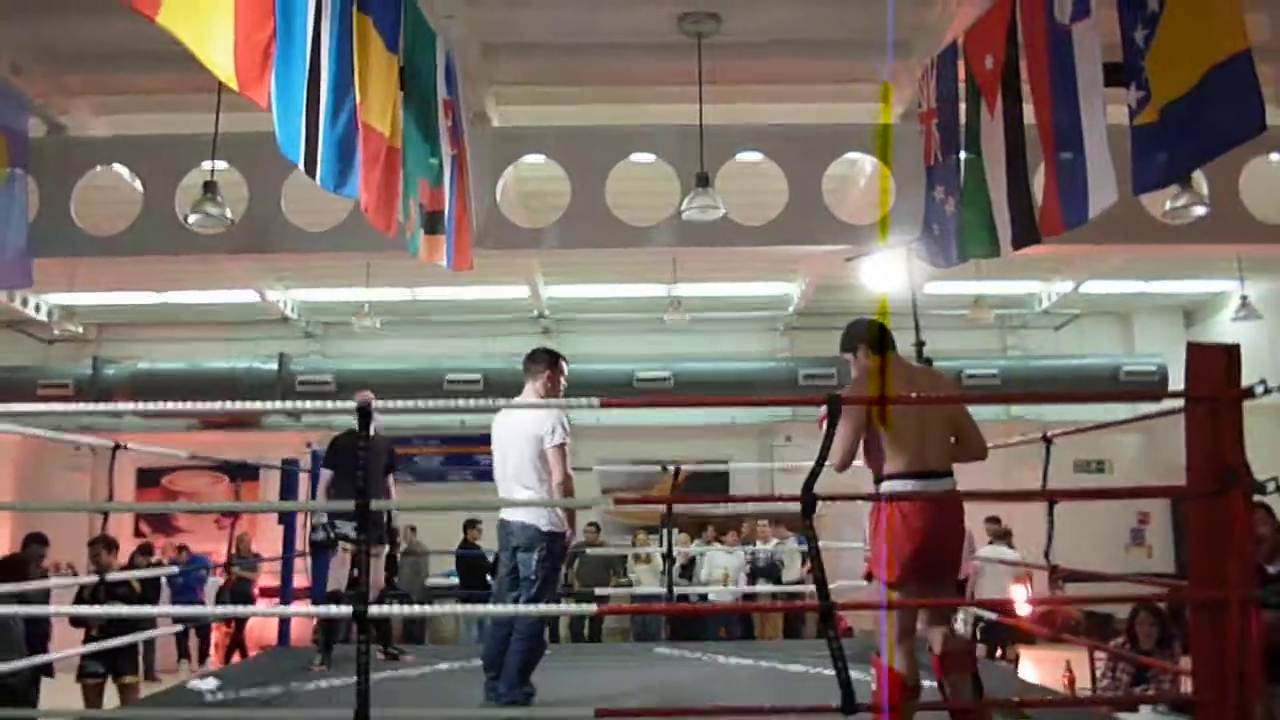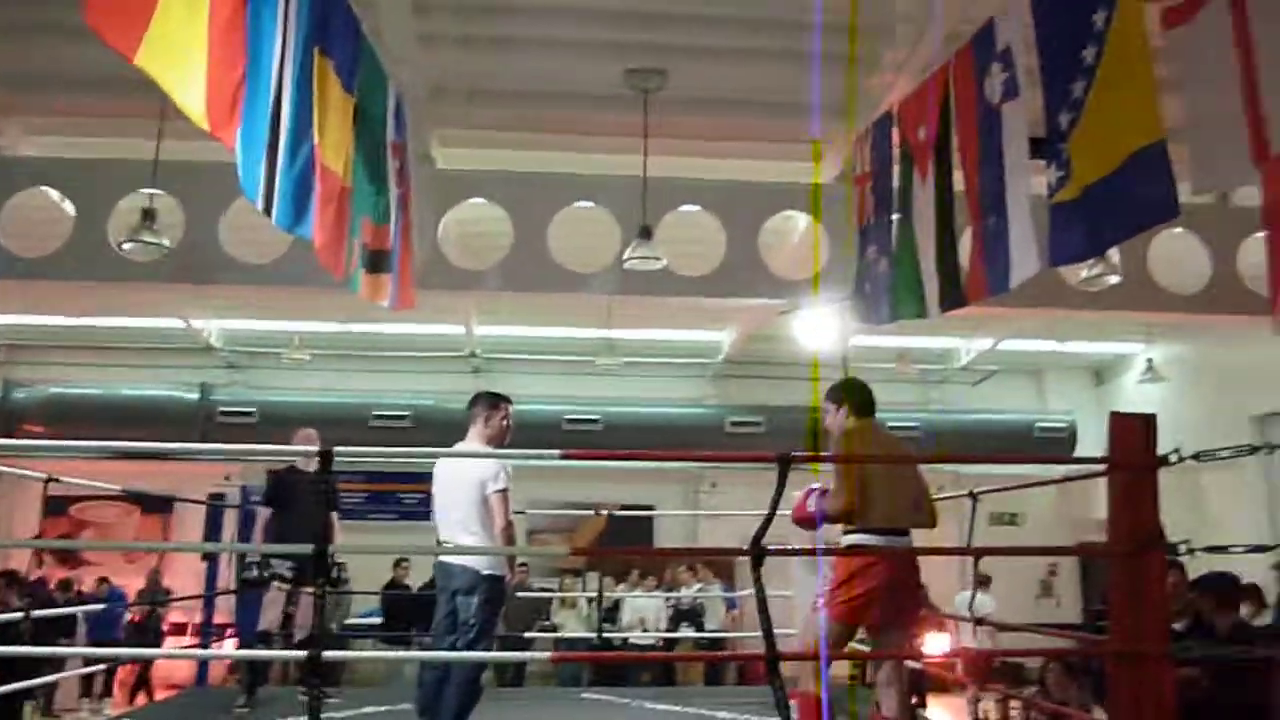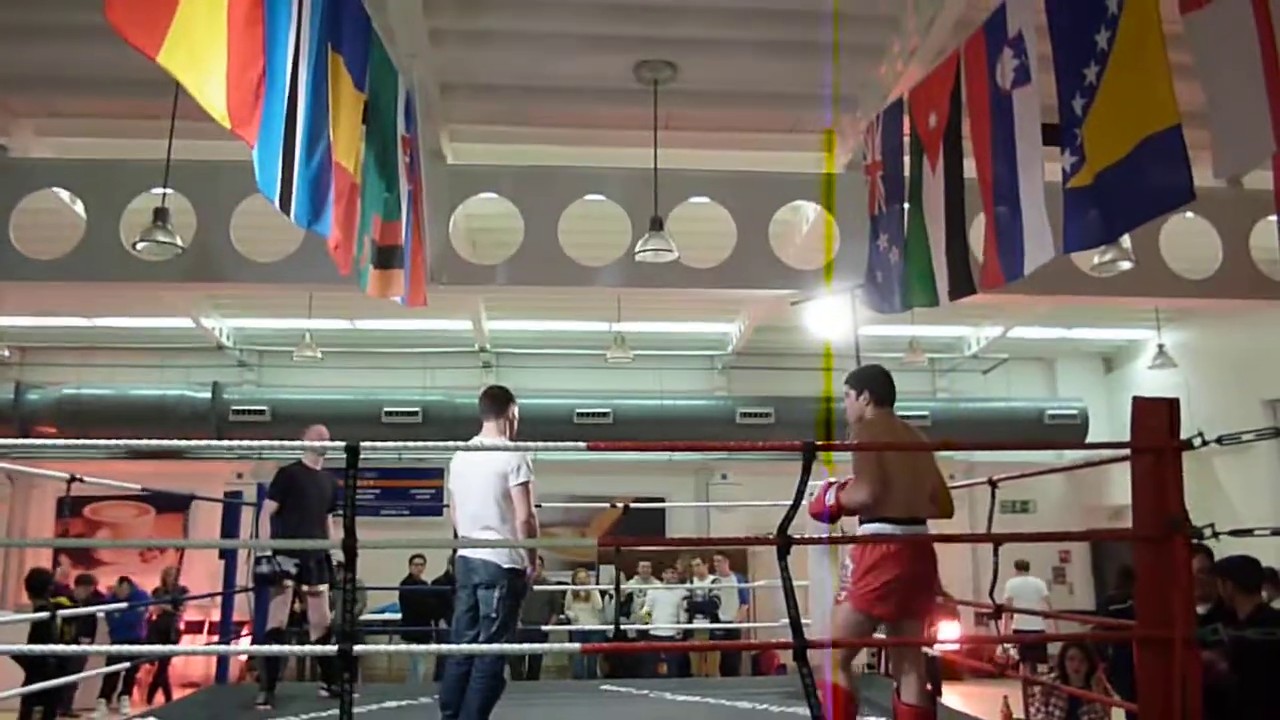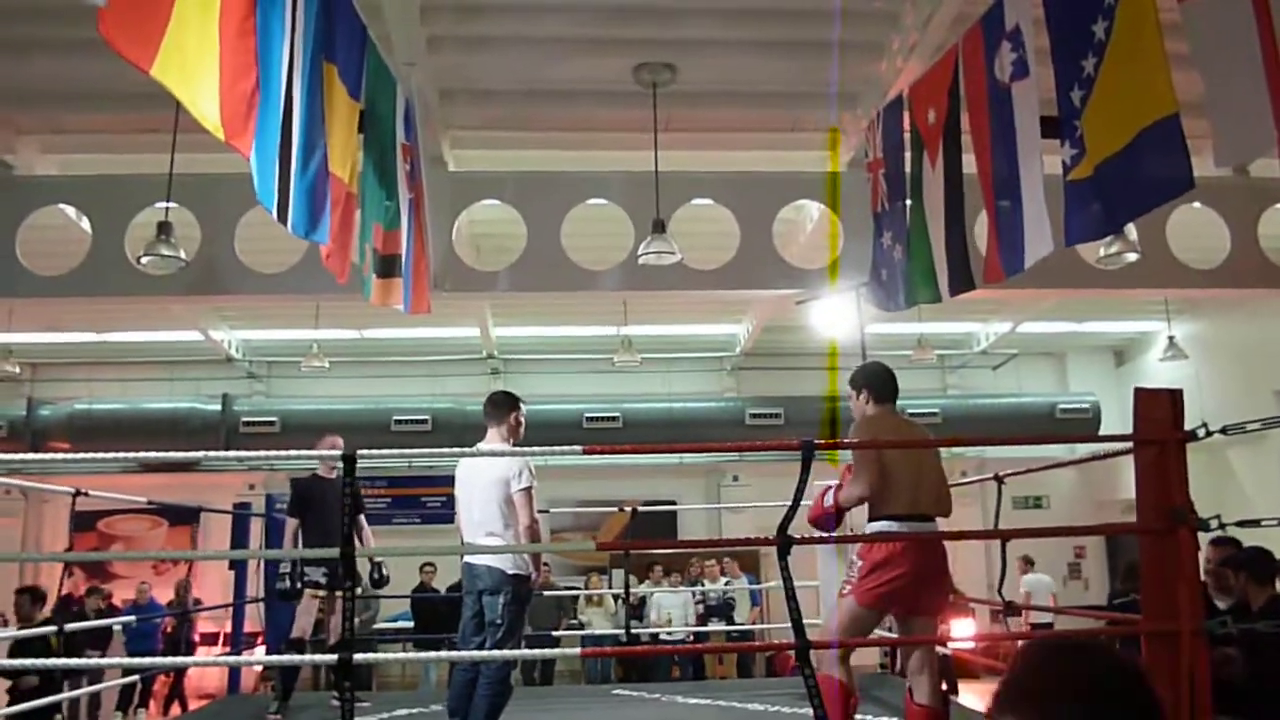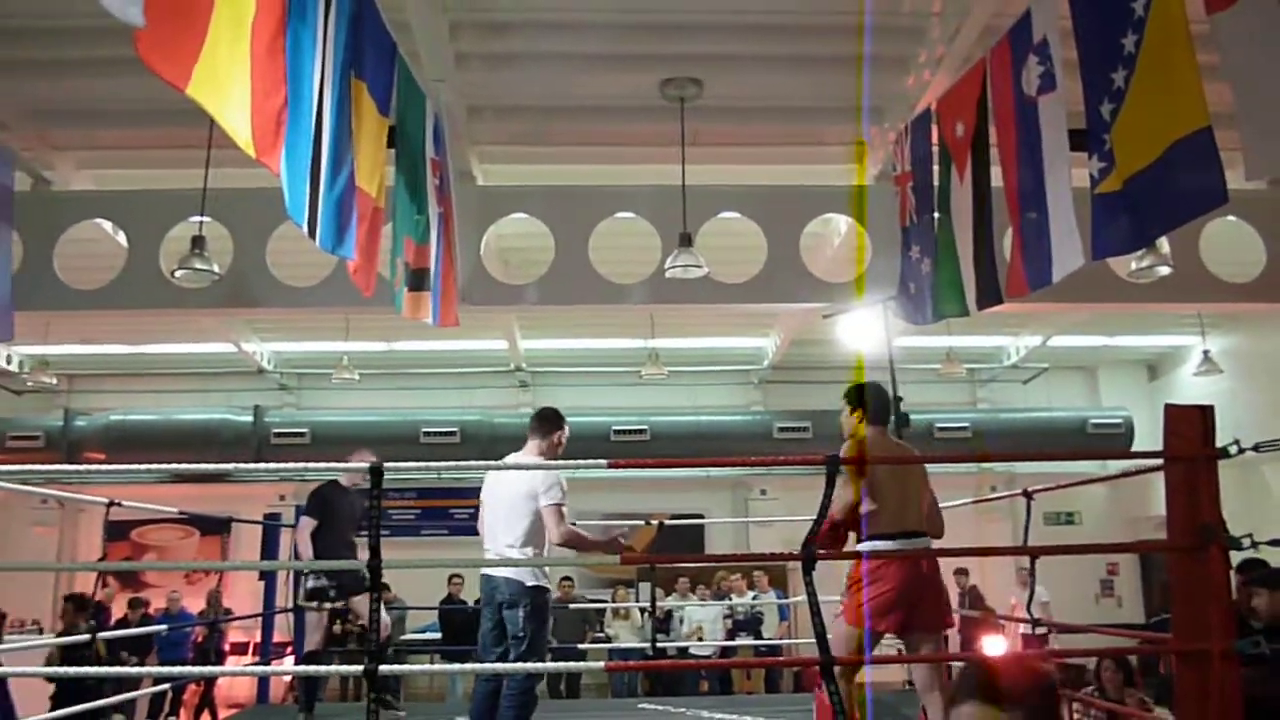
dt=1s
person 1, frame 1
left shoulder: (868, 384)
right shoulder: (938, 380)
left elbow: (839, 460)
right elbow: (977, 448)
left wrist: (838, 420)
left hip: (902, 509)
right hip: (946, 505)
left knee: (895, 635)
right knee: (939, 624)
person 1, frame 2
left shoulder: (848, 438)
right shoulder: (900, 449)
left elbow: (844, 501)
right elbow: (928, 517)
left wrist: (816, 505)
left hip: (863, 560)
right hip: (901, 562)
left knee: (807, 666)
right knee: (890, 677)
person 1, frame 3
left shoulder: (866, 429)
right shoulder: (917, 439)
left elbow: (866, 492)
right elbow: (944, 506)
left wrist: (834, 499)
left hip: (883, 551)
right hip: (919, 551)
left knee: (835, 657)
right knee: (909, 664)
person 1, frame 4
left shoulder: (867, 427)
right shoulder: (922, 436)
left elbow: (864, 487)
right elbow: (943, 505)
left wrist: (833, 500)
left hip: (891, 548)
right hip: (928, 549)
left knee: (831, 651)
right knee: (921, 664)
person 1, frame 5
left shoulder: (856, 447)
right shoulder: (908, 454)
left elbow: (846, 503)
right elbow: (935, 526)
left wrist: (832, 520)
left hip: (881, 567)
right hip: (922, 564)
left knee: (834, 674)
right knee: (932, 685)
person 2, frame 1
left shoulder: (501, 417)
right shoulder: (550, 416)
right elbow: (560, 480)
right wrist: (571, 523)
left hip: (508, 522)
right hip: (541, 525)
left knee: (504, 608)
right knee: (530, 615)
left ankle: (495, 689)
right ankle: (512, 693)
person 2, frame 2
left shoulder: (444, 460)
right shoulder: (492, 462)
right elbow: (502, 525)
right wrist: (510, 566)
left hip: (447, 564)
right hip: (482, 569)
left knee: (441, 648)
right knee: (469, 654)
person 2, frame 3
left shoulder: (460, 456)
right shoulder: (513, 456)
right elbow: (525, 518)
right wrist: (532, 560)
left hip: (466, 560)
right hip: (502, 563)
left knee: (462, 645)
right knee: (490, 651)
person 2, frame 4
left shoulder: (465, 463)
right shoulder: (515, 462)
right elbow: (528, 523)
right wrist: (536, 566)
left hip: (472, 566)
right hip: (506, 569)
left knee: (469, 653)
right knee: (497, 658)
person 2, frame 5
left shoulder: (495, 470)
right shoulder: (547, 476)
right elbow: (557, 536)
right wrist: (604, 545)
left hip: (491, 577)
right hip: (526, 580)
left knee: (491, 665)
right knee: (524, 670)
person 3, frame 1
left shoulder: (385, 445)
right shoulder: (341, 442)
right elbow: (324, 482)
left wrist: (393, 521)
right wrist: (319, 519)
left hip: (375, 521)
right hip: (344, 519)
left knee: (377, 586)
right knee: (337, 585)
left ankle: (385, 645)
right ankle: (324, 649)
person 3, frame 2
left shoulder: (326, 482)
right shoulder: (281, 477)
left elbow: (332, 522)
right elbow: (263, 518)
left hip: (314, 561)
right hip: (283, 557)
left knee: (306, 626)
right knee: (269, 624)
right ankle: (249, 689)
person 3, frame 3
left shoulder: (329, 481)
right shoulder: (288, 473)
right elbow: (266, 514)
left wrist: (331, 558)
right wrist: (264, 552)
left hip: (315, 558)
right hip: (286, 556)
left knee: (322, 623)
right knee: (277, 623)
left ankle: (329, 682)
right ankle: (266, 688)
person 3, frame 4
right shoulder: (304, 486)
left elbow: (361, 526)
right elbow: (291, 530)
left wrist: (376, 560)
right wrist: (286, 568)
left hip: (343, 567)
right hip: (314, 566)
left knee: (340, 633)
right knee: (301, 631)
left ankle: (342, 691)
right ankle: (281, 697)
person 3, frame 5
left shoulder: (359, 502)
right shoulder: (323, 493)
right elbow: (302, 533)
left wrist: (368, 571)
right wrist: (311, 570)
left hip: (350, 574)
right hip: (323, 575)
left knee: (382, 625)
right knee: (314, 643)
left ankle: (378, 691)
